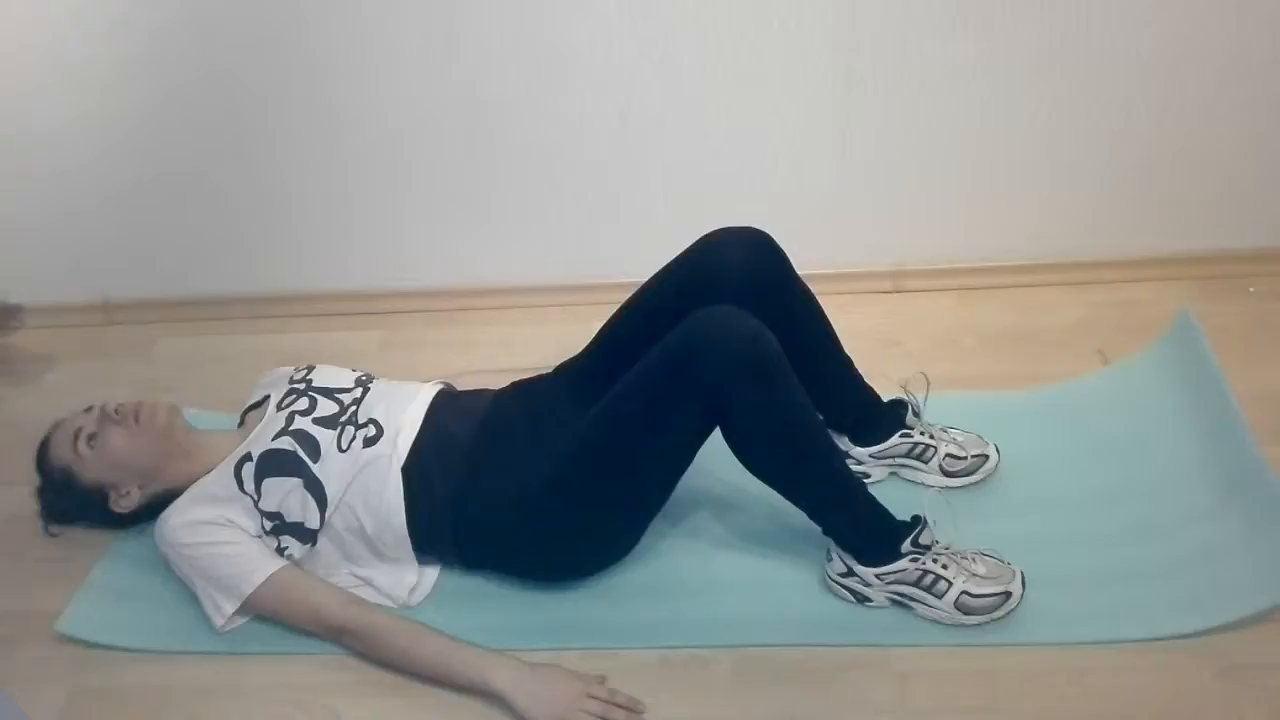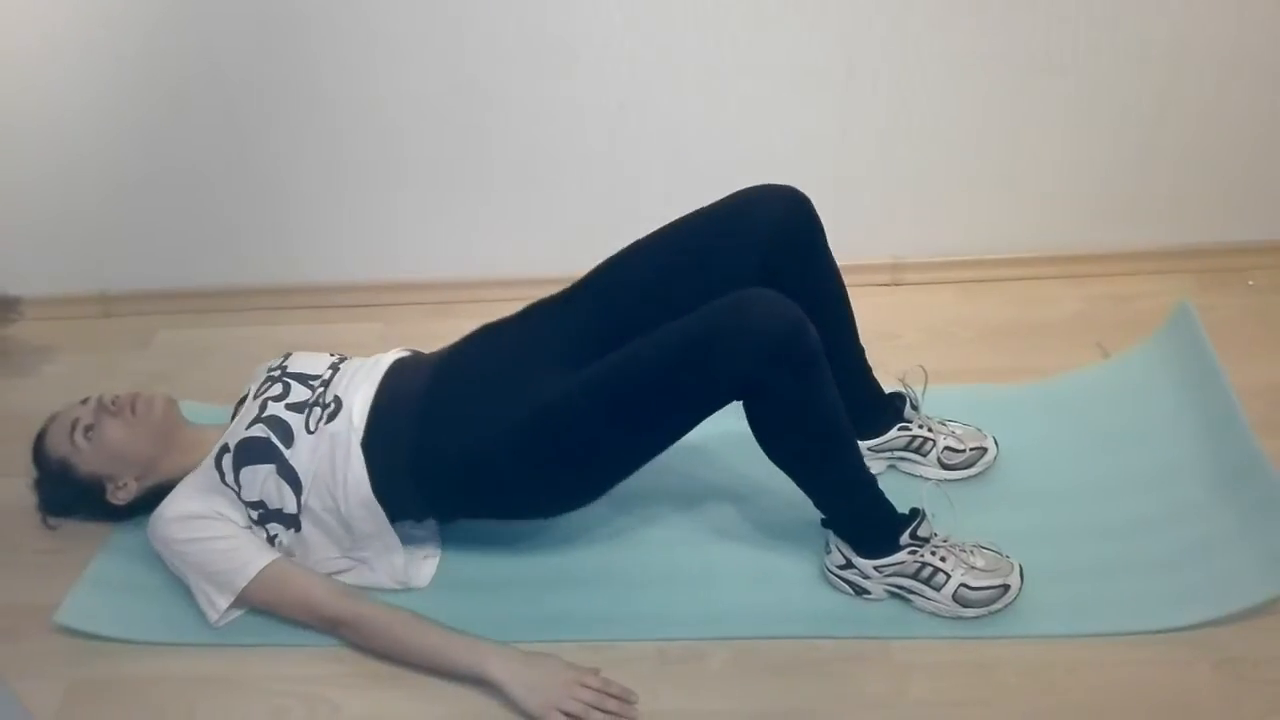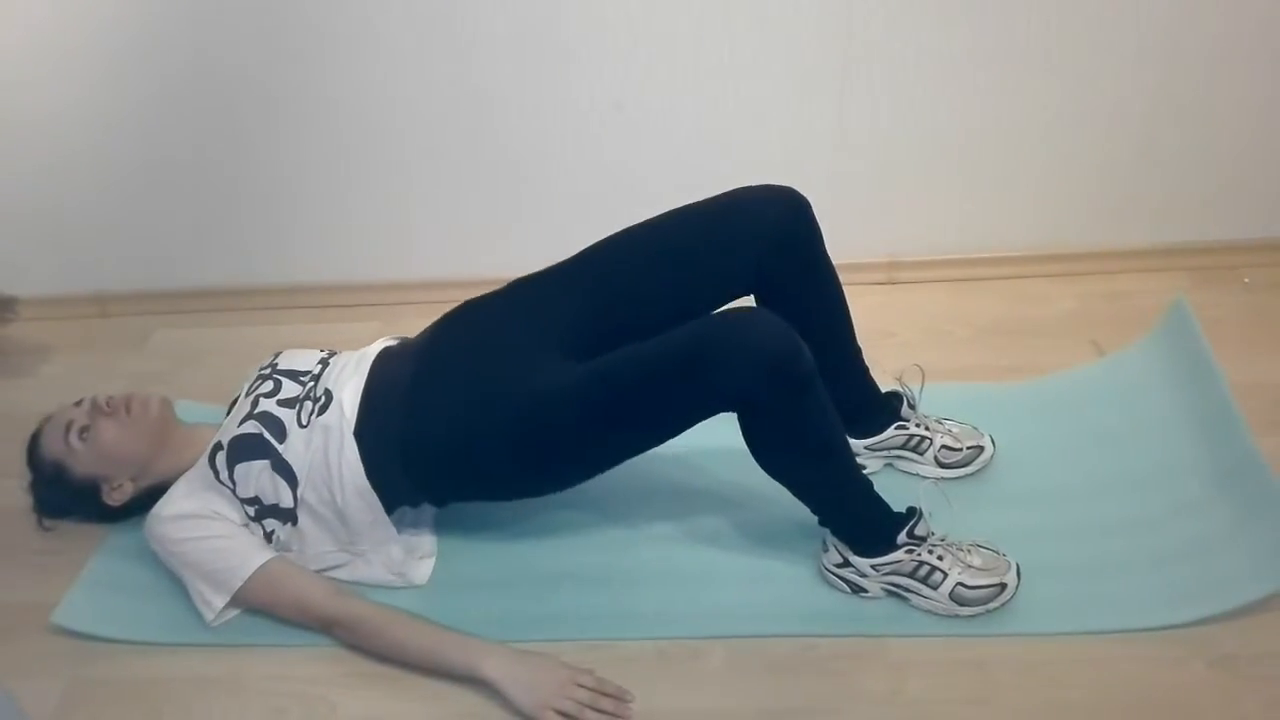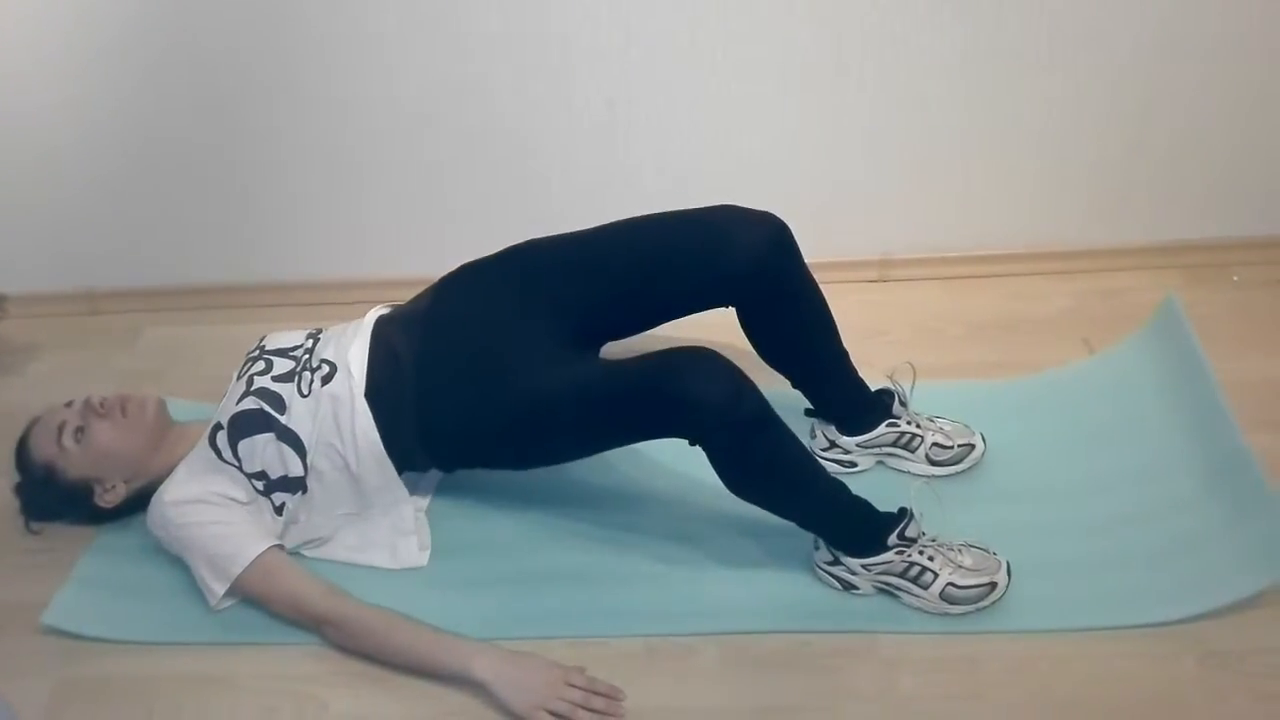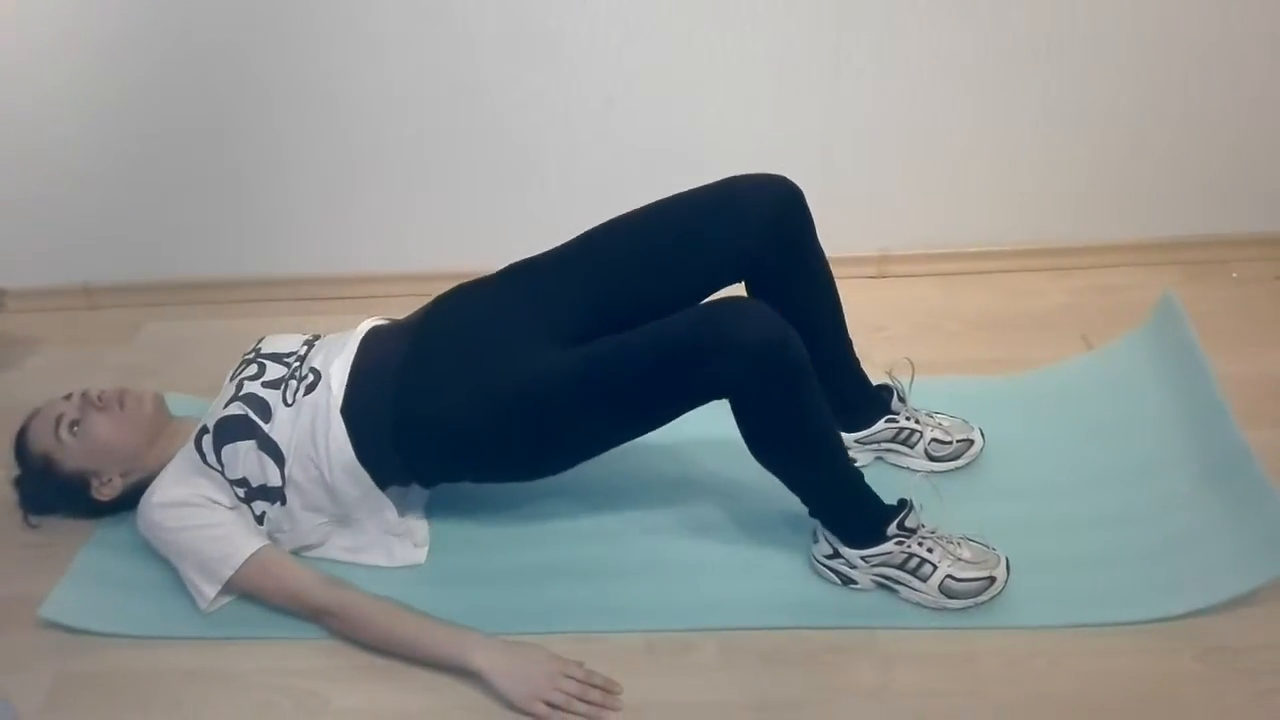
dt=1s
person 1, frame 1
left shoulder: (267, 389)
right shoulder: (196, 530)
right elbow: (344, 620)
left hip: (515, 412)
right hip: (526, 513)
left knee: (737, 258)
right knee: (726, 342)
left ankle: (876, 432)
right ankle: (879, 556)
person 1, frame 2
left shoulder: (257, 387)
right shoulder: (189, 524)
right elbow: (338, 612)
left hip: (479, 367)
right hip: (485, 454)
left knee: (776, 217)
right knee: (765, 330)
left ankle: (873, 424)
right ankle: (877, 548)
person 1, frame 3
left shoulder: (245, 397)
right shoulder: (186, 525)
right elbow: (333, 613)
right hip: (474, 438)
left knee: (773, 219)
right knee: (757, 352)
left ankle: (868, 422)
right ankle: (875, 547)
person 1, frame 4
left shoulder: (241, 379)
right shoulder: (190, 509)
right elbow: (325, 612)
right hip: (465, 410)
left knee: (749, 242)
right knee: (702, 389)
left ankle: (855, 419)
right ankle: (867, 547)
person 1, frame 5
left shoulder: (230, 395)
right shoulder: (177, 510)
right elbow: (325, 603)
right hip: (460, 416)
left knee: (765, 206)
right knee: (750, 340)
left ankle: (859, 415)
right ankle: (865, 539)
